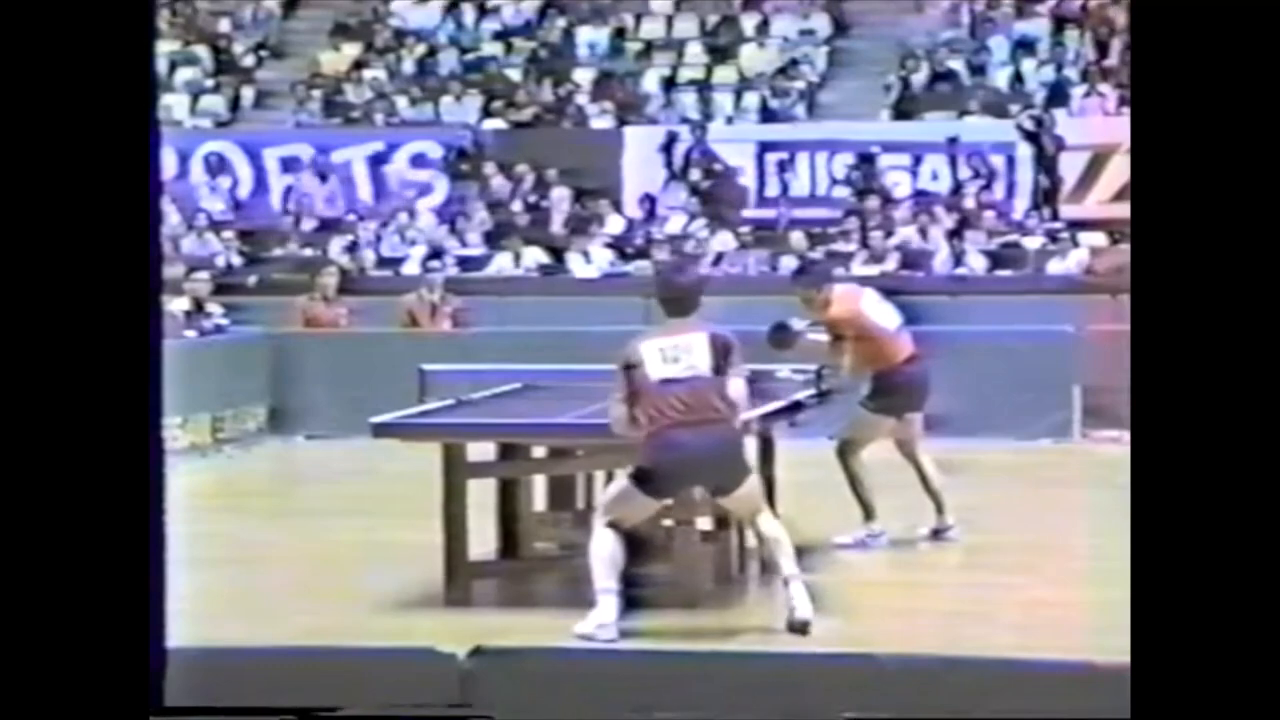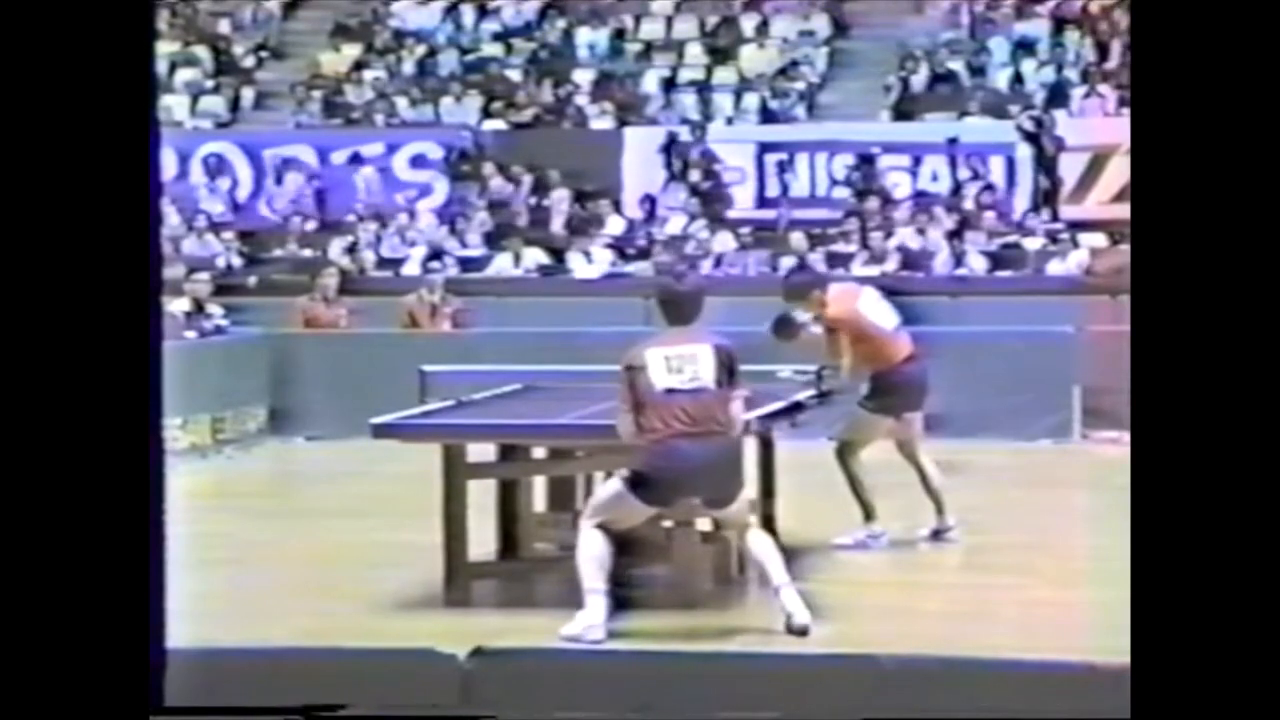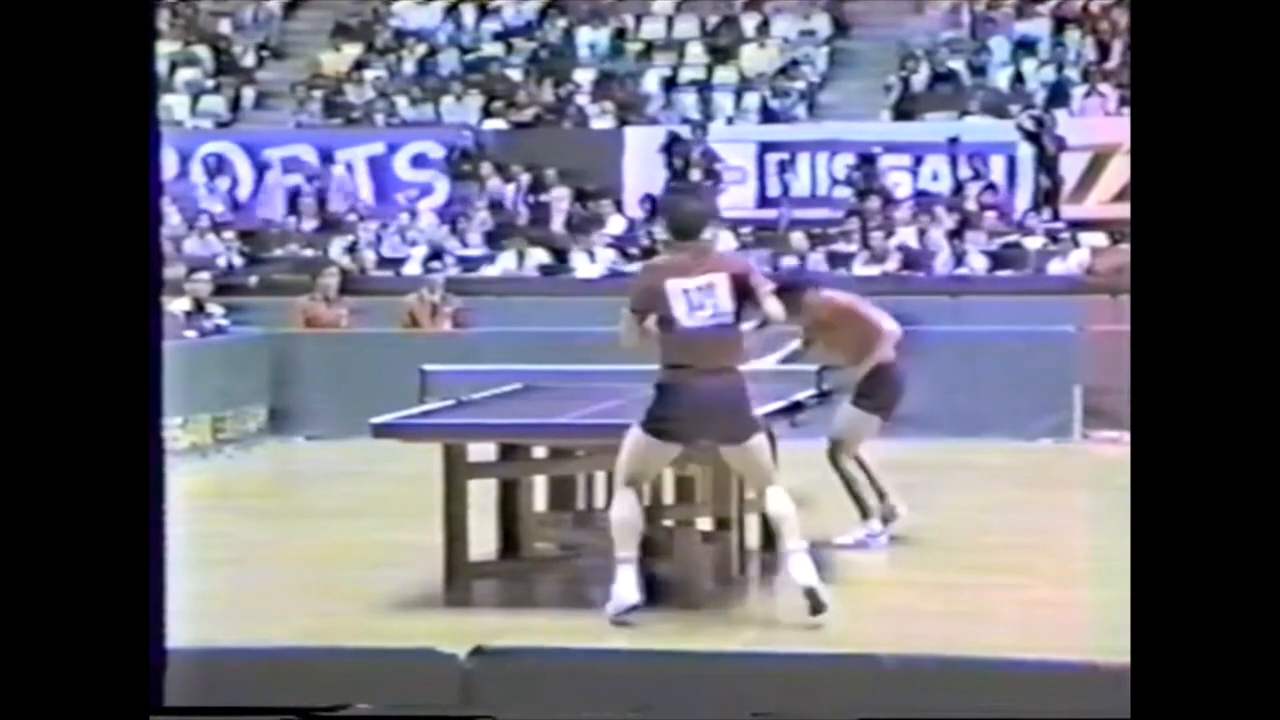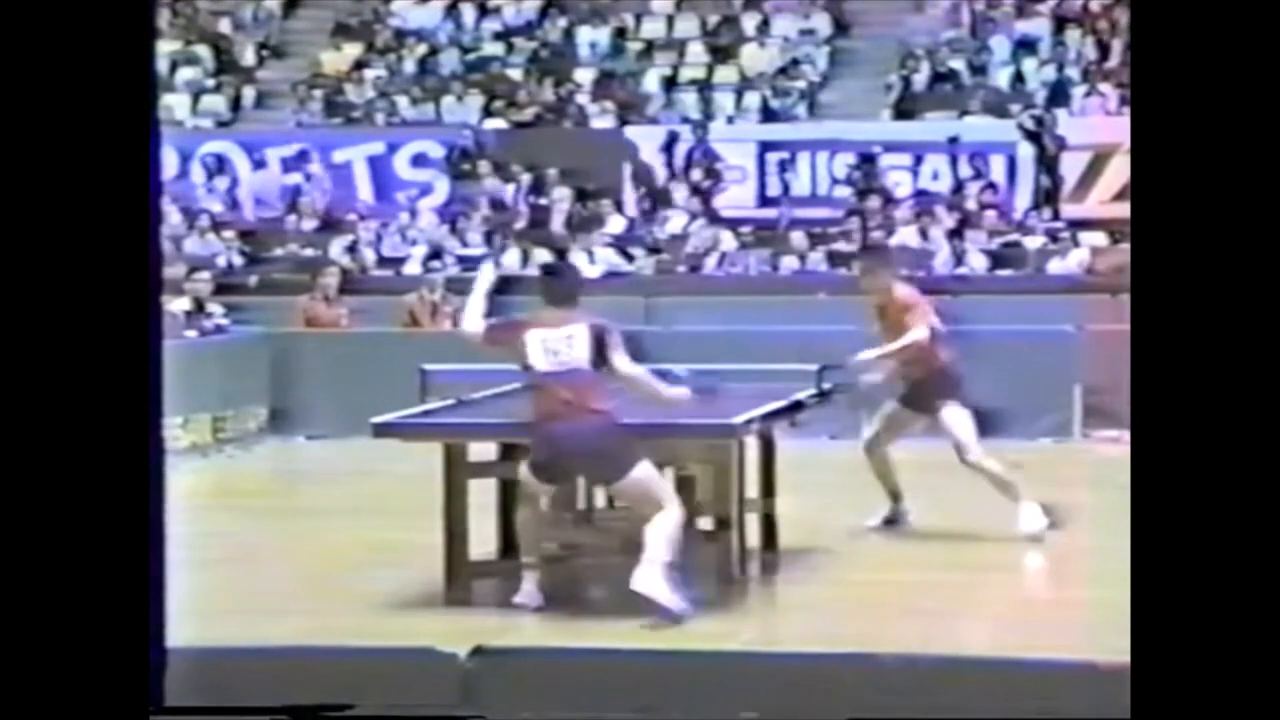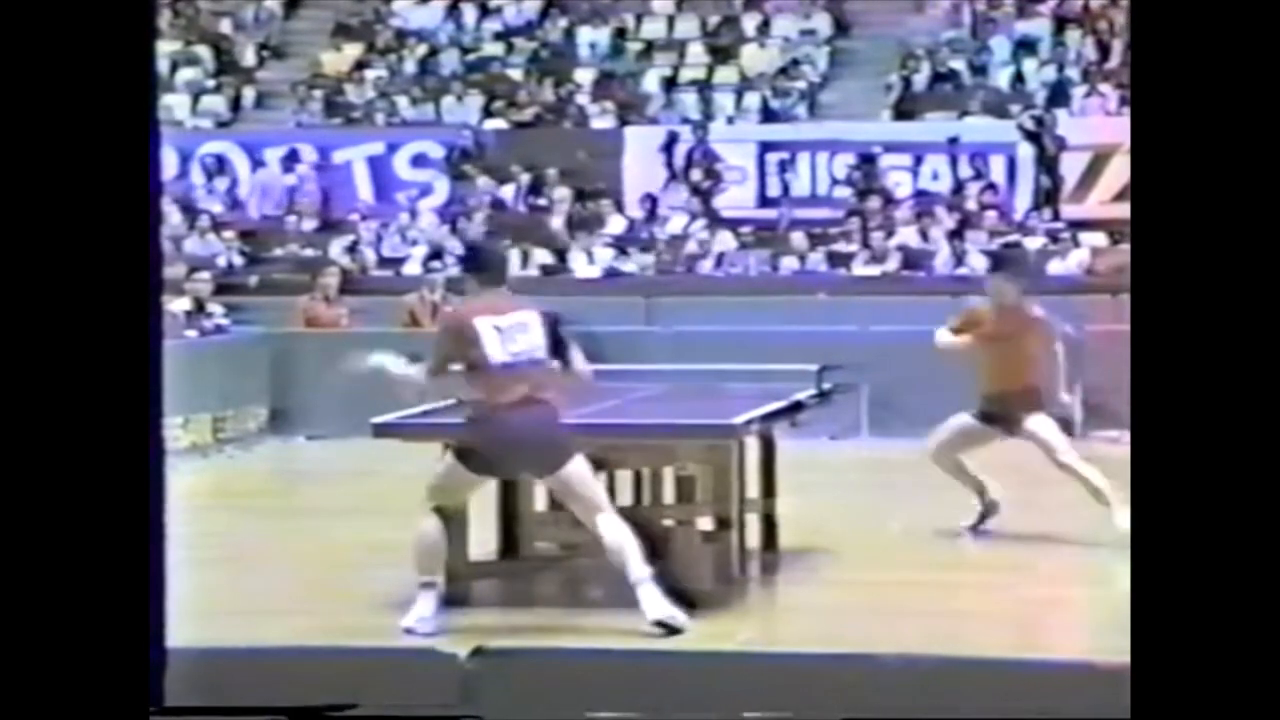
dt=0.7s
person 1, frame 1
left shoulder: (637, 348)
right shoulder: (719, 338)
left elbow: (619, 422)
right elbow: (738, 399)
left hip: (666, 454)
right hip: (722, 447)
left knee: (606, 521)
right knee: (760, 513)
left ankle: (605, 614)
right ankle: (797, 597)
person 1, frame 2
left shoulder: (638, 356)
right shoulder: (720, 348)
left elbow: (627, 431)
right elbow: (736, 421)
left hip: (663, 464)
right hip: (719, 459)
left knee: (592, 521)
right knee: (746, 525)
left ankle: (593, 615)
right ankle: (791, 602)
person 1, frame 3
left shoulder: (652, 273)
right shoulder: (734, 268)
left elbow: (630, 336)
right elbow: (775, 315)
left hip: (677, 395)
right hip: (728, 393)
left knee: (627, 482)
right knee: (767, 484)
left ankle: (627, 584)
right ankle: (801, 568)
person 1, frame 4
left shoulder: (522, 329)
right shoulder: (597, 329)
left elbow: (470, 328)
right elbow: (626, 370)
left wrist: (483, 282)
right wrist: (668, 392)
left hip: (550, 441)
right hip: (599, 435)
left knee: (529, 494)
right knee: (668, 508)
left ankle: (530, 585)
right ankle: (653, 573)
person 1, frame 5
left shoulder: (458, 315)
right shoulder: (540, 314)
left elbow: (429, 376)
right elbow: (581, 371)
left wrist: (395, 367)
left hip: (489, 429)
right hip: (543, 429)
left knee: (437, 507)
right knee: (602, 513)
left ankle: (425, 608)
right ankle: (650, 597)
person 2, frame 1
left shoulder: (837, 314)
right shoulder: (855, 291)
left elbow: (843, 366)
left hip: (894, 381)
right hip: (914, 372)
left knee: (847, 450)
right knee: (912, 450)
left ankle: (873, 529)
right ankle: (944, 521)
person 2, frame 2
left shoulder: (834, 314)
right shoulder: (851, 290)
left elbow: (843, 366)
right wrist: (813, 324)
left hip: (891, 381)
right hip: (914, 371)
left knee: (846, 451)
right knee: (912, 451)
left ankle: (873, 529)
right ankle: (944, 521)
person 2, frame 3
left shoulder: (842, 307)
right shoulder: (815, 315)
left elbow: (891, 331)
right elbow: (809, 344)
left wrist: (864, 366)
left hip: (880, 381)
right hip: (864, 380)
left knee: (838, 451)
right knee: (845, 447)
left ankle: (871, 527)
right ankle: (888, 505)
person 2, frame 4
left shoulder: (904, 299)
right shoulder: (882, 305)
left elbow: (920, 336)
left wrist: (877, 354)
right wrist: (889, 368)
left hip: (939, 383)
right hip: (917, 387)
left knee: (971, 456)
right knee: (872, 443)
left ankle: (1027, 506)
right ankle: (897, 509)
person 2, frame 5
left shoulder: (1037, 320)
right shoulder: (976, 316)
left elbow: (1054, 349)
right elbow: (940, 337)
left wrist: (1061, 389)
right wrist: (959, 341)
left hip: (1028, 403)
right hip: (993, 407)
left knee: (1064, 458)
right knee: (938, 451)
left ankle: (1119, 511)
right ankle: (986, 500)
